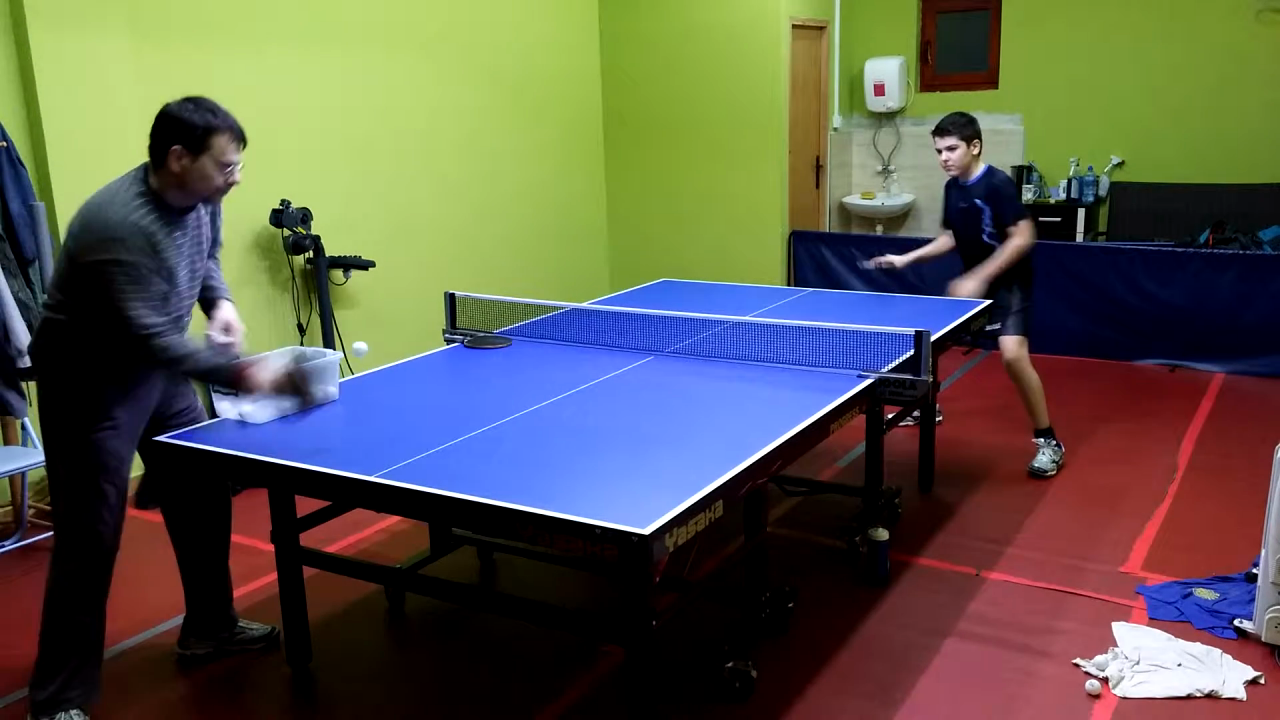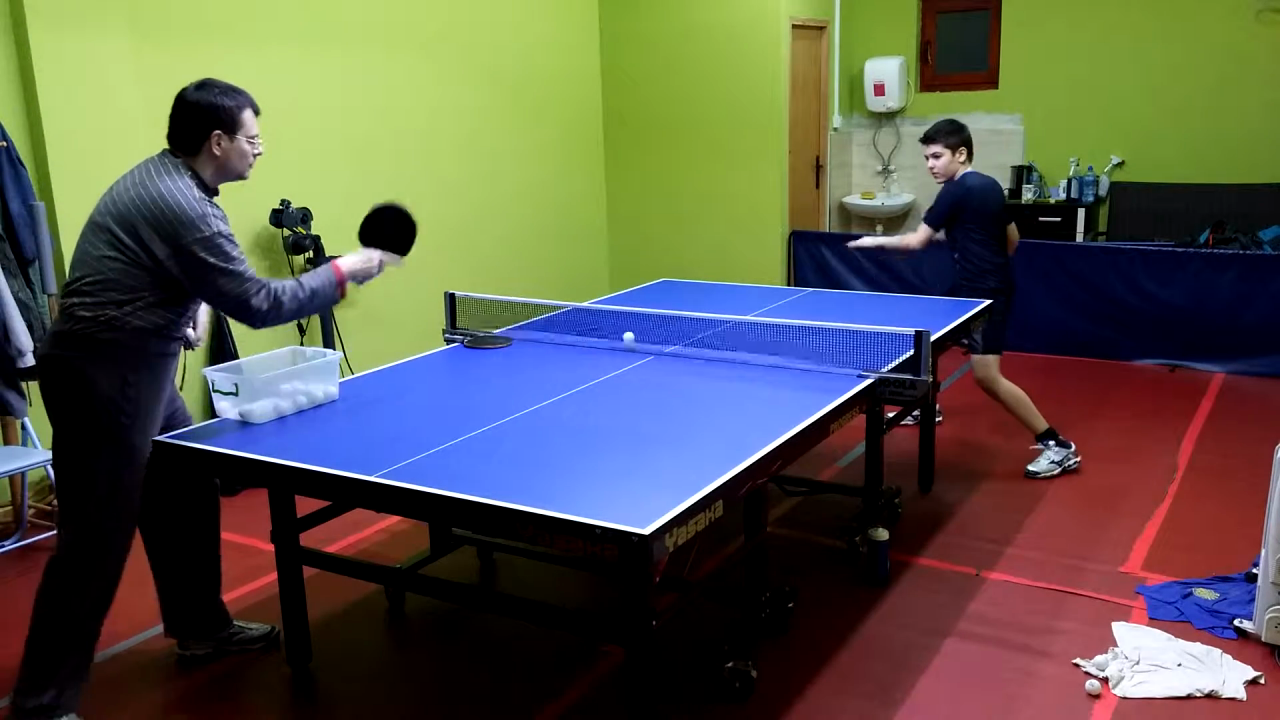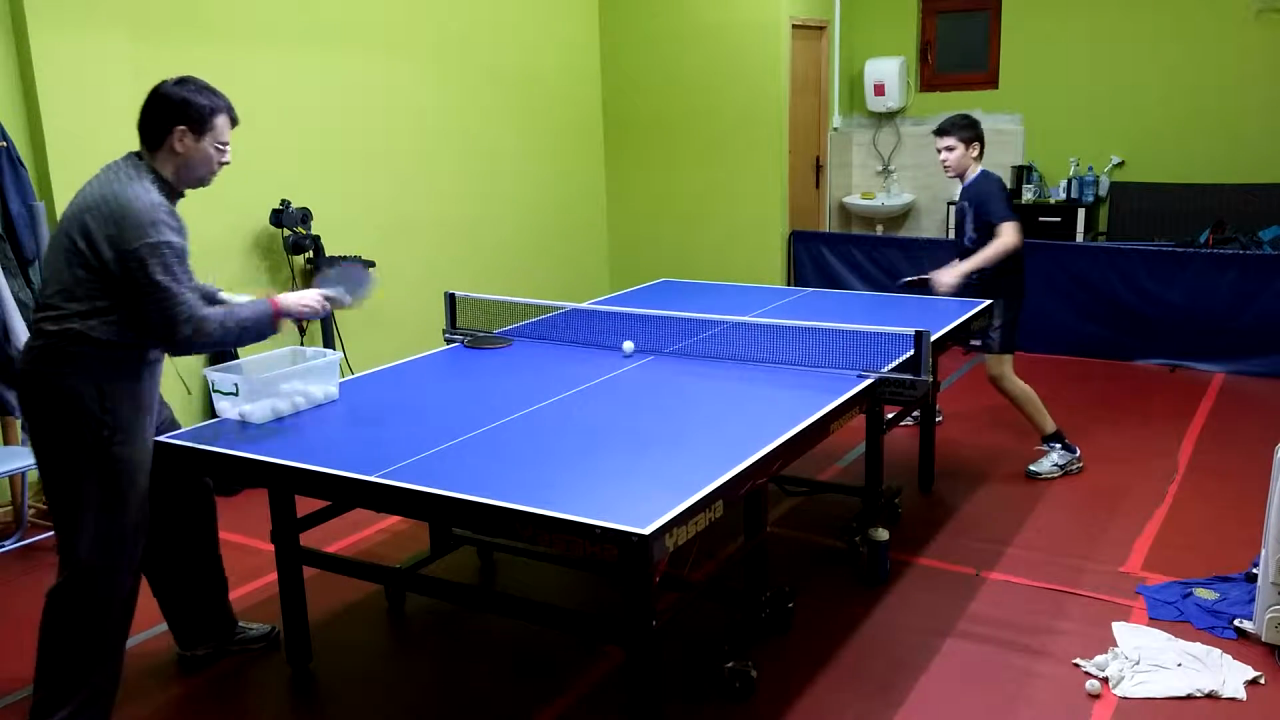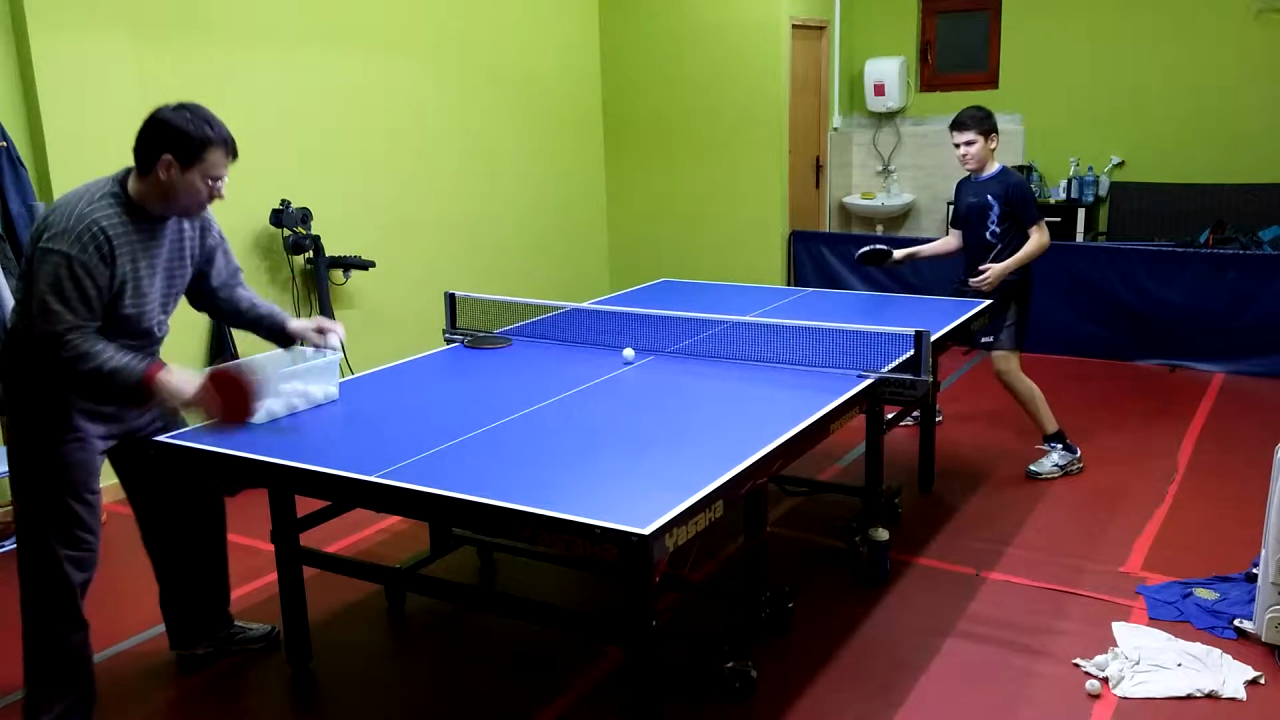
dt=0.3s
person 1, frame 1
left shoulder: (202, 202)
right shoulder: (119, 225)
right elbow: (150, 337)
left wrist: (220, 305)
right wrist: (241, 372)
left hip: (158, 370)
right hip: (87, 380)
left knee: (204, 492)
right knee: (91, 537)
left ankle: (209, 624)
person 1, frame 2
left shoulder: (165, 179)
right shoulder: (182, 210)
right elbow: (257, 303)
left wrist: (196, 305)
right wrist: (339, 273)
left hip: (141, 366)
right hip: (100, 377)
left knee: (188, 494)
right knee: (97, 540)
left ankle: (200, 625)
person 1, frame 3
left shoulder: (152, 192)
right shoulder: (136, 210)
right elbow: (184, 329)
left wrist: (223, 302)
right wrist: (278, 312)
left hip: (127, 382)
right hip: (84, 393)
left knee: (181, 505)
right knee: (104, 559)
left ankle: (204, 629)
person 1, frame 4
left shoulder: (190, 219)
right shoulder: (79, 228)
left elbow: (222, 291)
right elbow: (64, 344)
left wrist: (289, 327)
right wrist: (154, 380)
left hip: (140, 386)
right hip: (58, 397)
left knee: (192, 501)
right knee: (64, 559)
left ankle: (202, 628)
person 2, frame 1
left shoulder: (999, 183)
right shoulder: (954, 187)
left elbow: (1023, 239)
right elbow: (950, 240)
left wrist: (979, 277)
right wrist: (906, 259)
left hip: (1006, 282)
right hip: (970, 281)
left knee: (1012, 356)
left ankle: (1049, 442)
person 2, frame 2
left shoulder: (957, 190)
right shoulder: (988, 185)
left elbow: (918, 240)
right elbow: (1012, 238)
left wrist: (876, 241)
left hip: (985, 291)
right hip: (978, 287)
left knee: (986, 375)
left ankle: (1058, 446)
person 2, frame 3
left shoulder: (986, 186)
right shoulder: (970, 188)
left elbow: (1009, 239)
left wrist: (958, 269)
right wrist: (952, 271)
left hip: (998, 292)
right hip: (977, 289)
left knee: (999, 373)
left ankle: (1062, 448)
person 2, frame 4
left shoulder: (1013, 184)
right shoulder: (963, 187)
left elbow: (1041, 239)
left wrist: (1004, 268)
right wrist: (908, 252)
left hip: (1006, 290)
right hip: (971, 287)
left knee: (1005, 368)
left ankle: (1063, 448)
